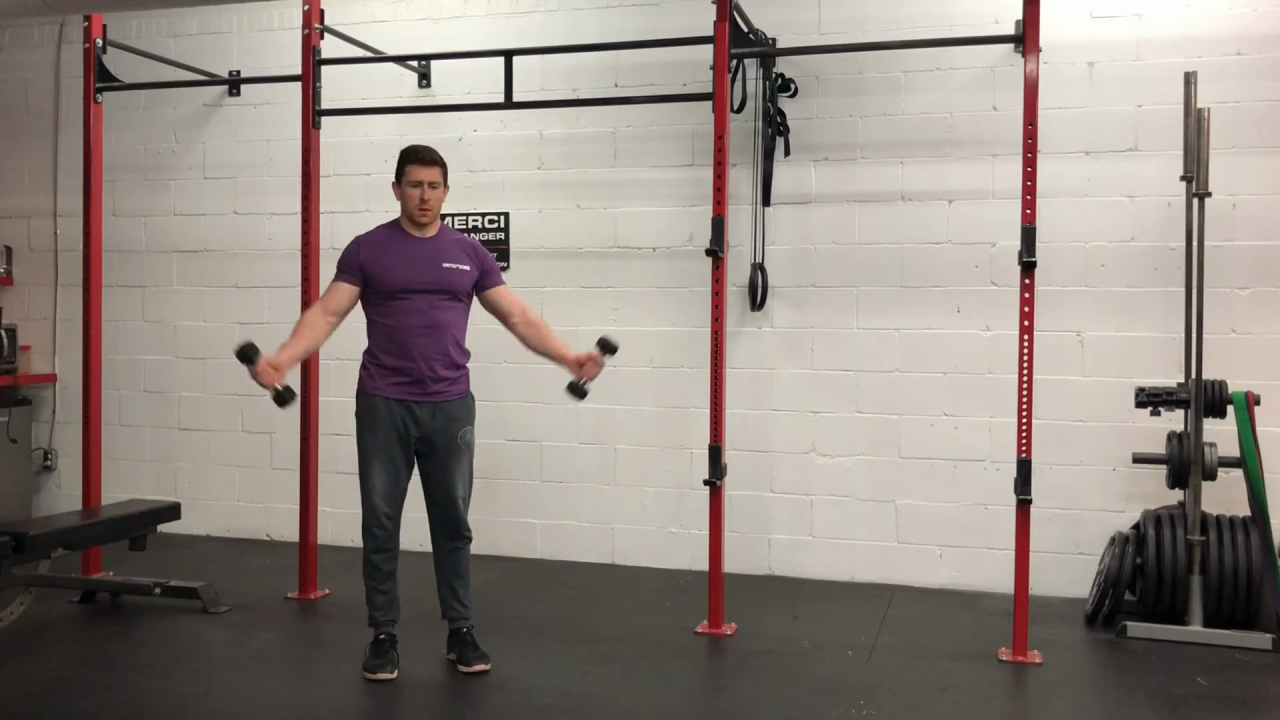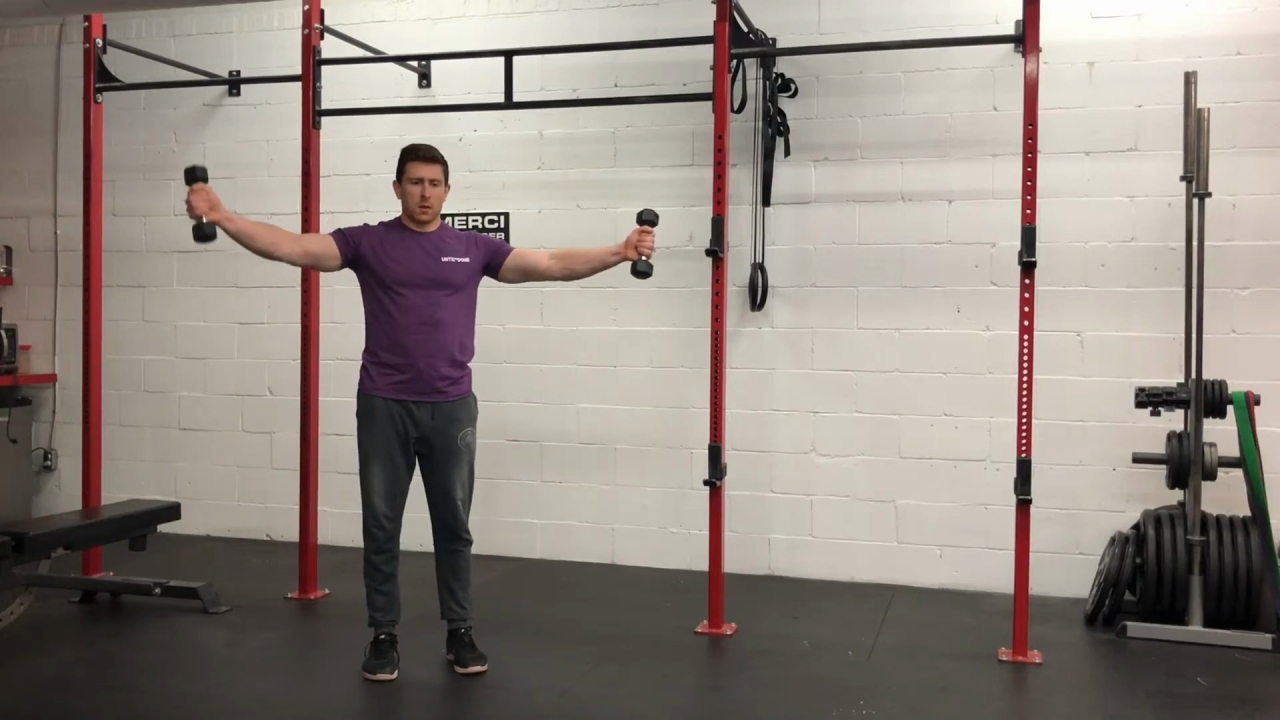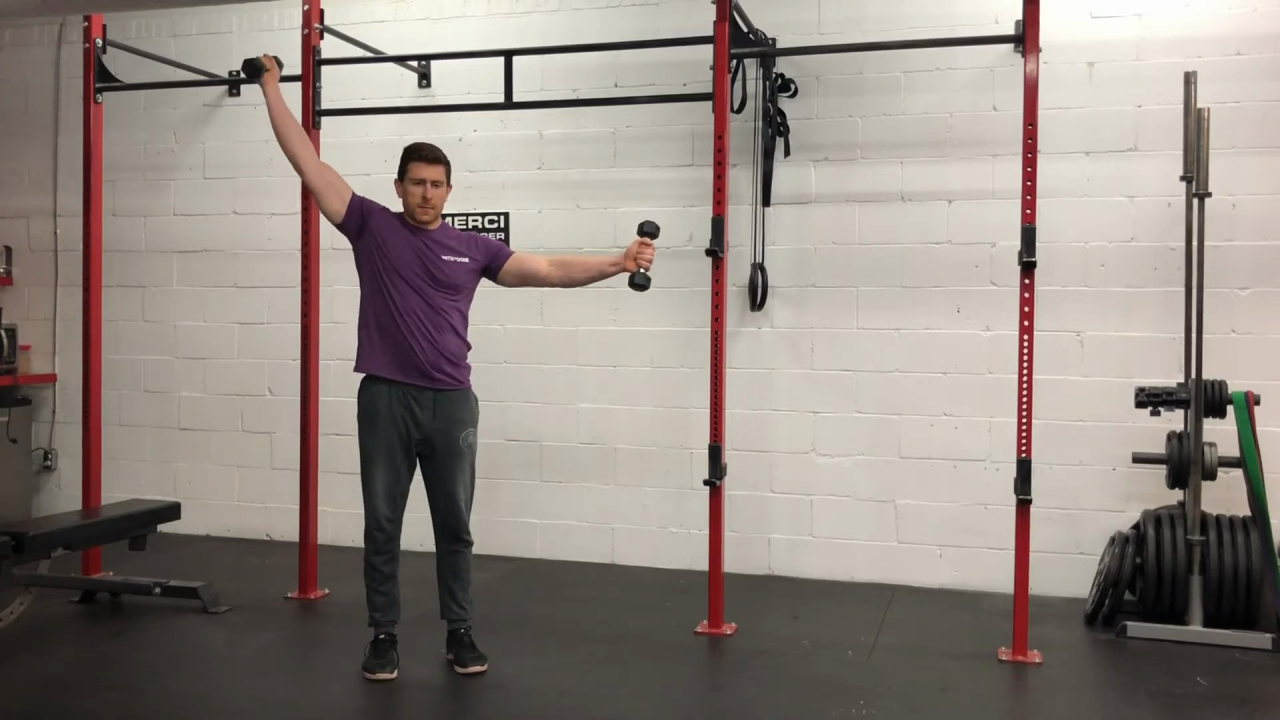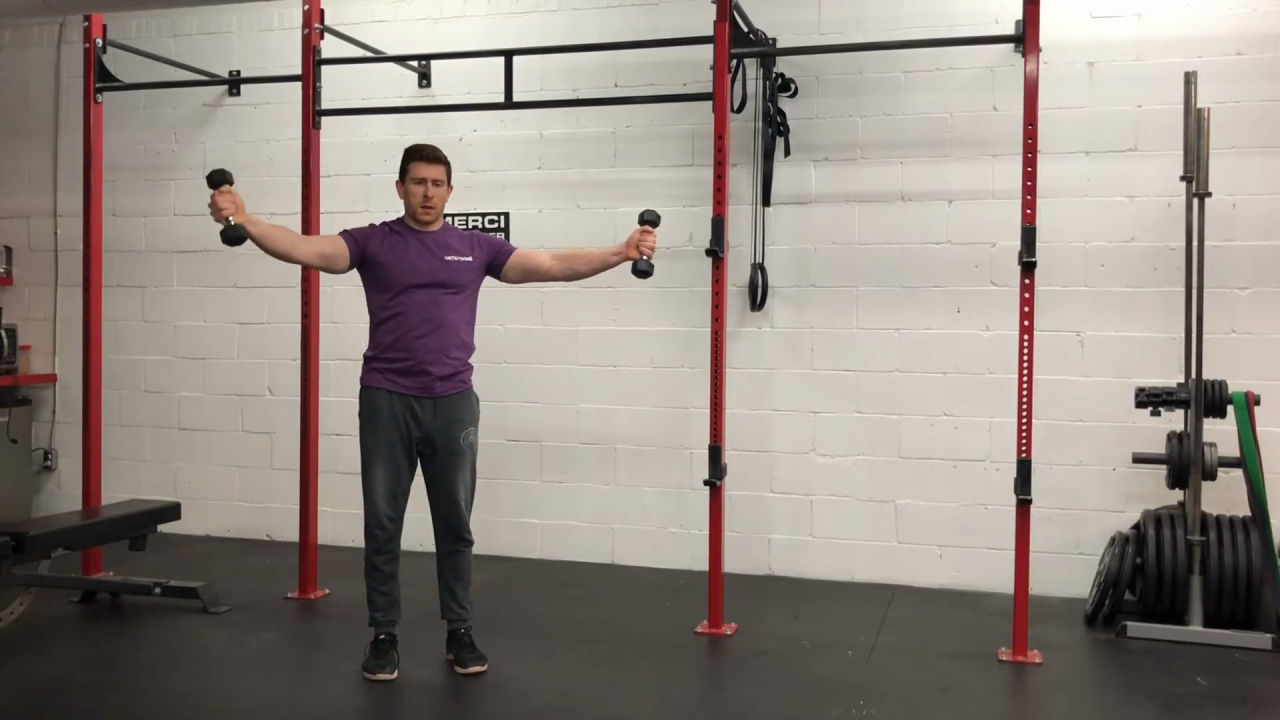
dt=1s
person 1, frame 1
left shoulder: (468, 253)
right shoulder: (368, 249)
left elbow: (517, 314)
right elbow: (326, 312)
left wrist: (568, 356)
right wrist: (284, 358)
left hip: (450, 406)
right hip: (383, 405)
left knee: (453, 525)
right knee: (380, 525)
left ankle: (460, 631)
right ankle: (383, 635)
person 1, frame 2
left shoulder: (472, 248)
right shoulder: (368, 243)
left elbow: (551, 264)
right elbow: (290, 247)
left wrist: (618, 252)
right wrist: (222, 215)
left hip: (451, 408)
right hip: (384, 406)
left knee: (453, 526)
right knee: (381, 527)
left ankle: (459, 632)
right ankle: (383, 635)
person 1, frame 3
left shoulder: (473, 248)
right shoulder: (372, 227)
left elbow: (548, 270)
right elbow: (308, 164)
left wrist: (617, 262)
right wrist: (270, 87)
left hip: (451, 404)
right hip: (385, 399)
left knee: (455, 527)
right knee: (382, 527)
left ankle: (459, 633)
right ankle: (383, 636)
person 1, frame 4
left shoulder: (474, 247)
right shoulder: (373, 241)
left elbow: (551, 264)
right elbow: (304, 250)
left wrist: (619, 252)
right wrist: (242, 217)
left hip: (452, 404)
right hip: (386, 401)
left knee: (454, 525)
right knee: (382, 526)
left ankle: (459, 632)
right ankle: (383, 636)
